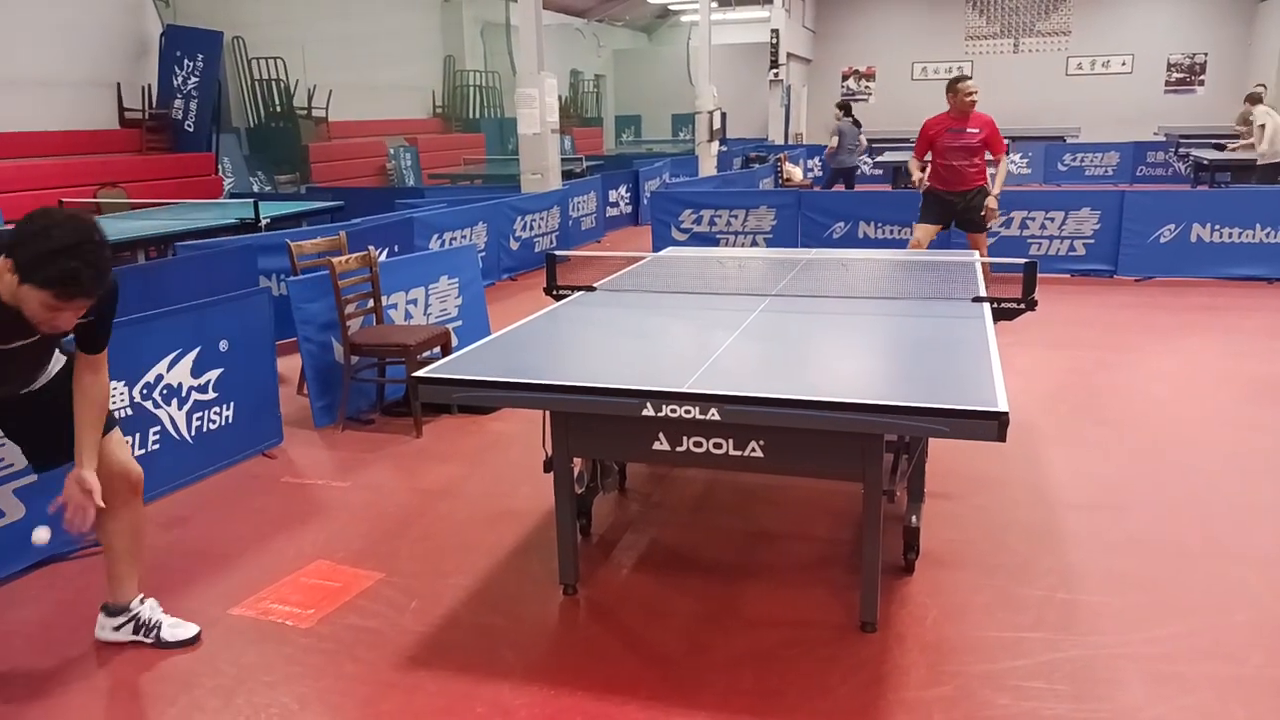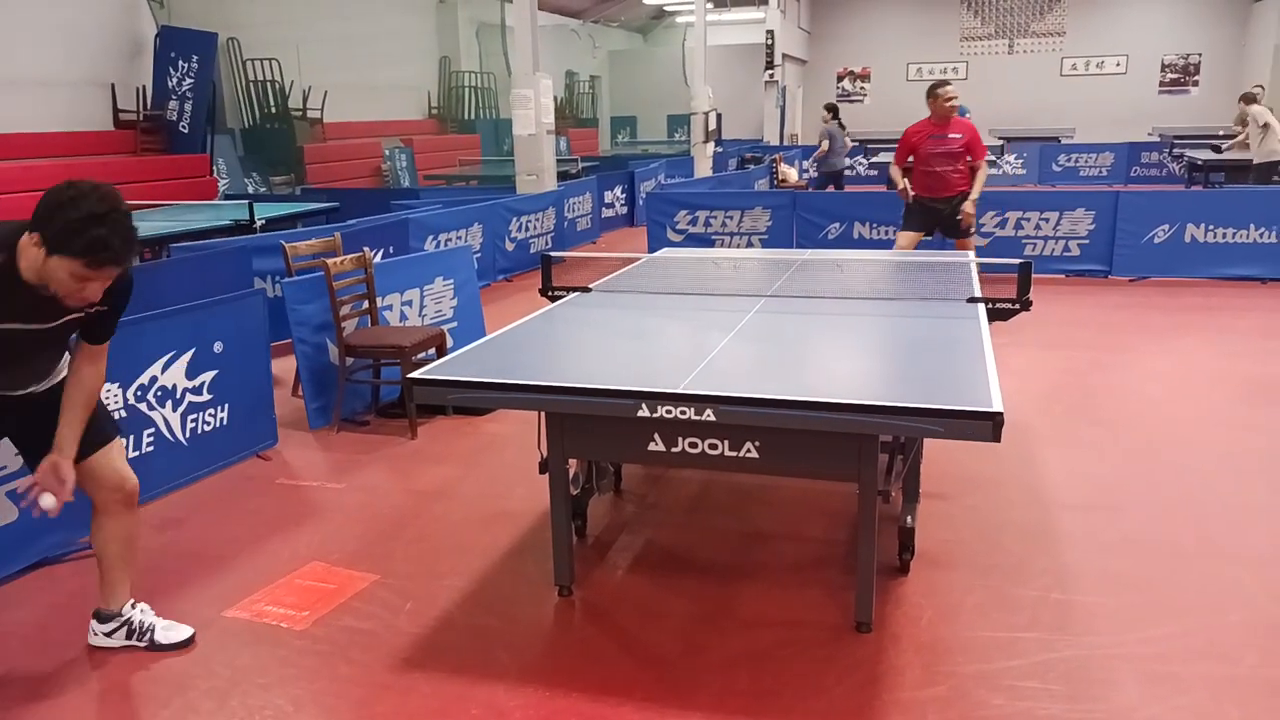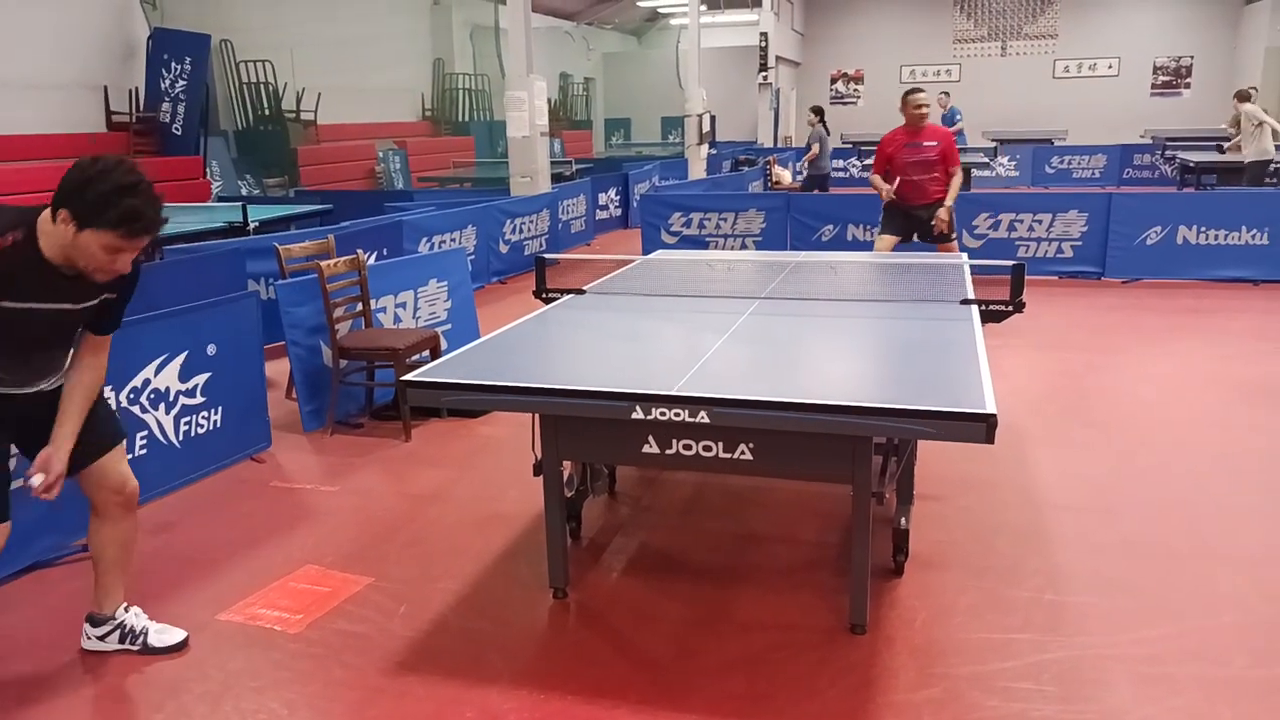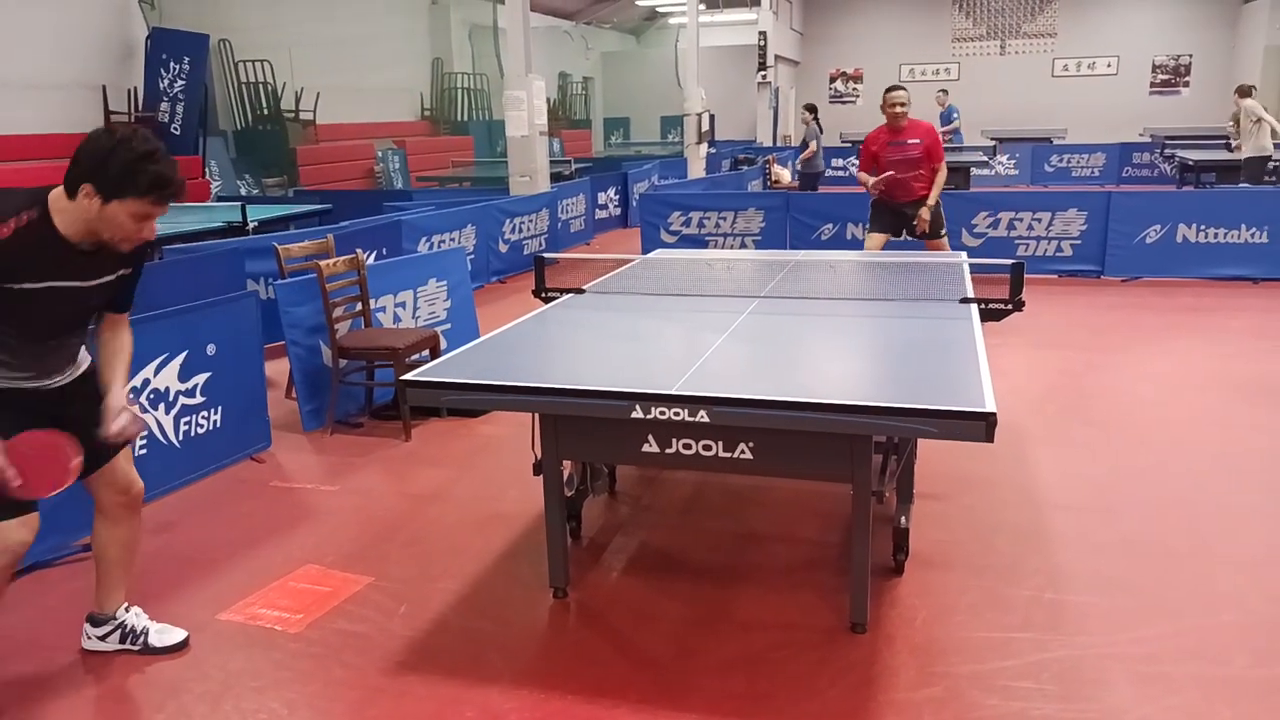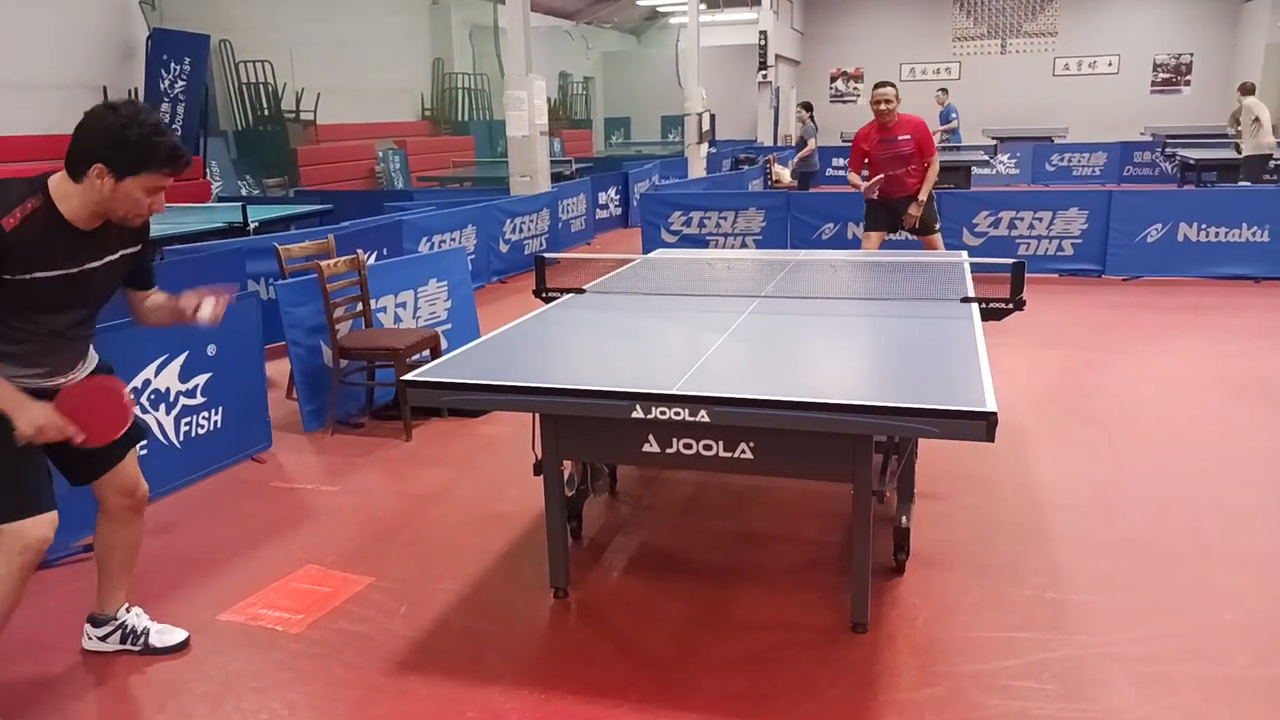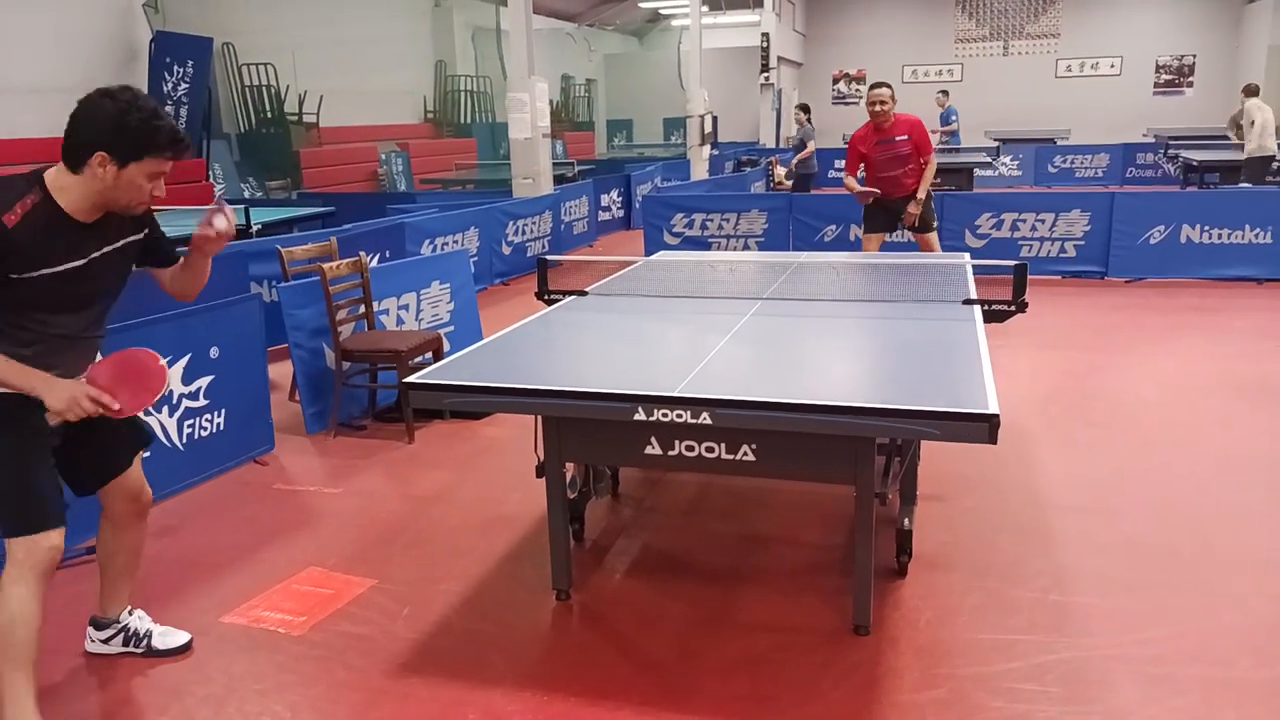
dt=0.1s
person 1, frame 1
left shoulder: (92, 296)
left elbow: (91, 367)
left wrist: (84, 467)
left hip: (40, 382)
left knee: (124, 478)
left ankle: (122, 612)
person 1, frame 2
left shoulder: (108, 279)
left elbow: (91, 360)
left wrist: (62, 453)
left hip: (44, 382)
left knee: (119, 488)
left ankle: (114, 617)
person 1, frame 3
left shoulder: (119, 267)
left elbow: (94, 351)
left wrist: (60, 444)
left hip: (53, 384)
left knee: (119, 491)
left ankle: (107, 621)
person 1, frame 4
left shoulder: (126, 242)
left elbow: (114, 327)
left wrist: (116, 394)
left hip: (66, 379)
left knee: (124, 492)
left ankle: (109, 620)
person 1, frame 5
left shoulder: (127, 222)
left elbow: (143, 302)
left wrist: (181, 308)
left hip: (73, 379)
left knee: (127, 494)
left ankle: (109, 622)
person 1, frame 6
left shoulder: (128, 214)
left elbow: (182, 284)
left wrist: (203, 247)
left hip: (80, 387)
left knee: (133, 497)
left ankle: (111, 623)
person 2, frame 1
left shoulder: (985, 123)
right shoulder: (931, 125)
left elbow: (1001, 160)
right elbow: (916, 157)
left wrist: (994, 194)
right wrist: (916, 174)
left hip: (974, 194)
right hip: (938, 194)
left knee: (979, 252)
right knee: (917, 243)
person 2, frame 2
left shoulder: (967, 129)
right shoulder: (913, 132)
left elbow: (981, 167)
right elbow: (895, 166)
left wrist: (972, 200)
right wrist: (900, 183)
left hip: (957, 200)
right hip: (921, 200)
right knee: (900, 250)
person 2, frame 3
left shoulder: (943, 135)
right shoulder: (889, 141)
left elbow: (956, 174)
right elbow: (875, 175)
left wrist: (946, 206)
right wrist: (882, 188)
left hip: (936, 206)
right hip: (900, 207)
person 2, frame 4
left shoulder: (926, 131)
right shoulder: (873, 139)
left elbow: (941, 170)
right elbow: (861, 172)
left wrist: (929, 205)
right wrist: (869, 181)
left hip: (922, 202)
right hip: (887, 204)
person 2, frame 5
left shoulder: (916, 125)
right shoulder: (863, 136)
left elbow: (933, 164)
right elbow: (853, 172)
left wrist: (920, 201)
right wrist: (861, 185)
left hip: (916, 197)
right hip: (881, 201)
left knee: (937, 252)
person 2, frame 6
left shoulder: (913, 124)
right shoulder: (859, 138)
left elbow: (930, 163)
right elbow: (849, 176)
left wrist: (918, 200)
right wrist: (857, 189)
left hip: (914, 196)
right hip: (879, 201)
left knee: (933, 252)
